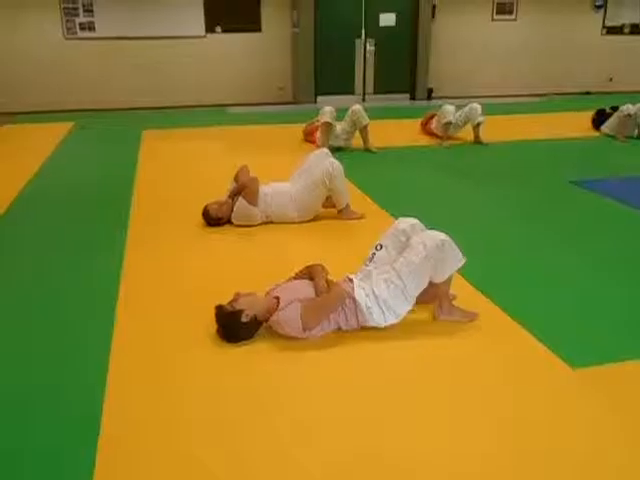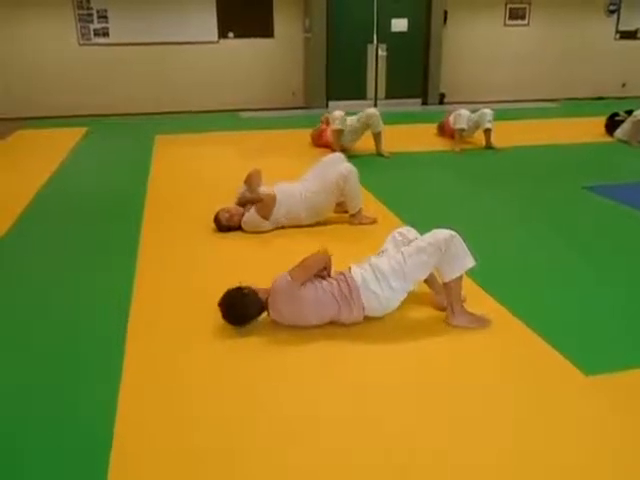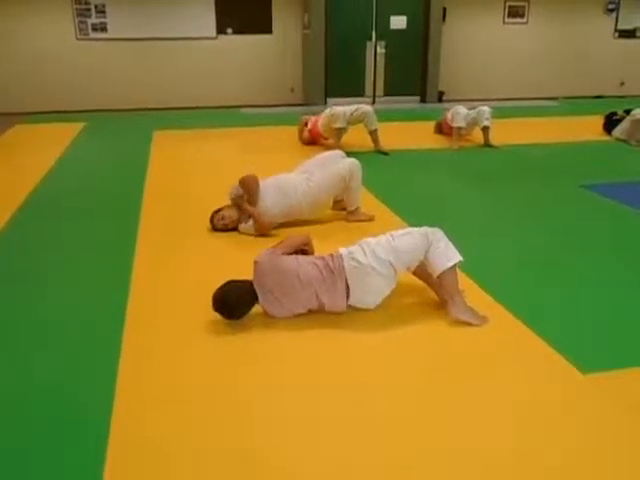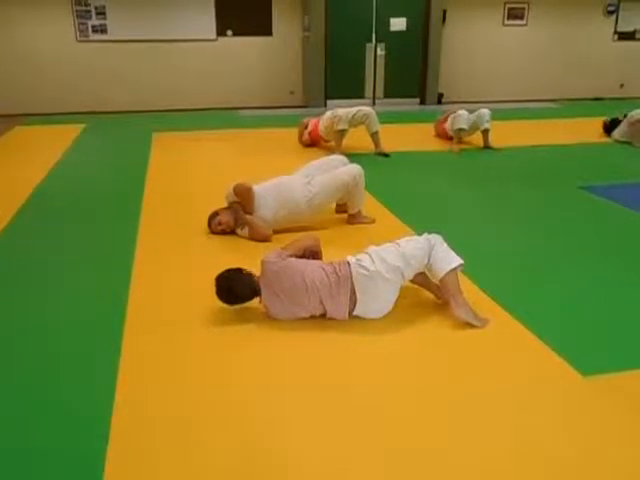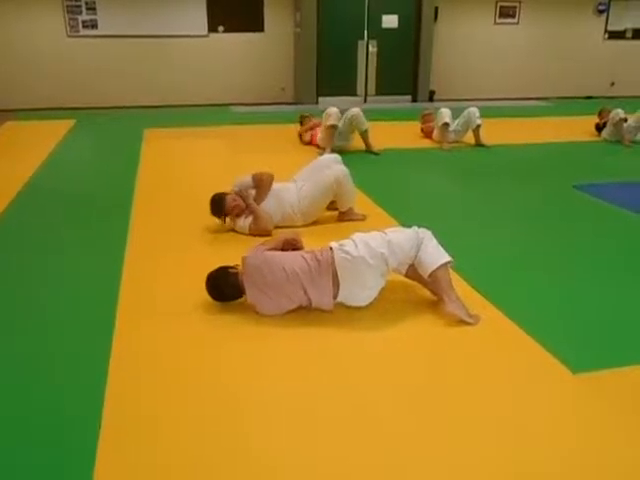
dt=0.7s
person 1, frame 1
left shoulder: (273, 295)
right shoulder: (288, 320)
left elbow: (315, 269)
right elbow: (336, 296)
left wrist: (314, 273)
right wrist: (321, 279)
left hip: (361, 283)
right hip: (377, 304)
left knee: (407, 226)
right knee: (437, 241)
left ankle: (428, 287)
right ankle: (445, 308)
person 1, frame 2
left shoulder: (279, 315)
right shoulder: (282, 288)
right elbow: (323, 255)
left wrist: (321, 276)
right wrist: (323, 271)
left hip: (366, 303)
right hip: (370, 288)
left knee: (405, 235)
right knee: (446, 239)
left ankle: (441, 293)
right ankle: (457, 312)
person 1, frame 3
left shoulder: (273, 309)
right shoulder: (264, 266)
right elbow: (304, 238)
left hip: (357, 295)
right hip: (356, 266)
left knee: (405, 248)
right knee: (432, 236)
left ankle: (442, 290)
right ankle: (456, 303)
person 1, frame 4
left shoulder: (274, 311)
right shoulder: (272, 266)
right elbow: (312, 240)
left hip: (365, 306)
right hip: (362, 277)
left knee: (403, 262)
right knee: (431, 242)
left ankle: (444, 295)
right ankle: (457, 302)
person 1, frame 5
left shoulder: (261, 306)
right shoulder: (252, 261)
right elbow: (292, 237)
left hip: (350, 293)
left knee: (401, 251)
right knee: (420, 237)
left ankle: (438, 290)
right ankle: (450, 298)
person 2, frame 1
left shoulder: (234, 197)
right shoulder: (240, 214)
left elbow: (244, 169)
right elbow: (253, 182)
left wrist: (235, 189)
right wrist: (237, 190)
left hip: (292, 189)
right hip: (299, 204)
left knee: (322, 154)
right knee: (333, 166)
left ankle: (328, 199)
right ankle: (344, 210)
person 2, frame 2
left shoulder: (243, 196)
right shoulder: (250, 221)
left elbow: (255, 173)
right elbow: (271, 197)
left wrist: (251, 195)
right wrist: (251, 198)
left hip: (302, 189)
right hip: (308, 203)
left knee: (338, 158)
right knee: (347, 170)
left ankle: (340, 204)
right ankle: (356, 215)
person 2, frame 3
left shoulder: (237, 194)
right shoulder: (245, 225)
left elbow: (251, 179)
right elbow: (268, 224)
right wrist: (249, 209)
left hip: (298, 178)
right hip: (307, 194)
left knee: (338, 156)
right knee: (352, 165)
left ankle: (338, 201)
right ankle: (354, 212)
person 2, frame 4
left shoulder: (233, 197)
right shoulder: (244, 229)
right elbow: (266, 234)
right wrist: (246, 216)
left hip: (297, 181)
right hip: (306, 198)
left knee: (340, 160)
right knee: (355, 172)
left ankle: (342, 204)
right ankle: (355, 215)
person 2, frame 5
left shoulder: (239, 189)
right shoulder: (241, 223)
left elbow: (267, 177)
right elbow: (267, 228)
left wrist: (255, 200)
right wrist: (252, 205)
left hip: (295, 187)
right hip: (301, 208)
left knee: (333, 159)
right knee: (340, 173)
left ankle: (334, 201)
right ankle: (346, 212)
